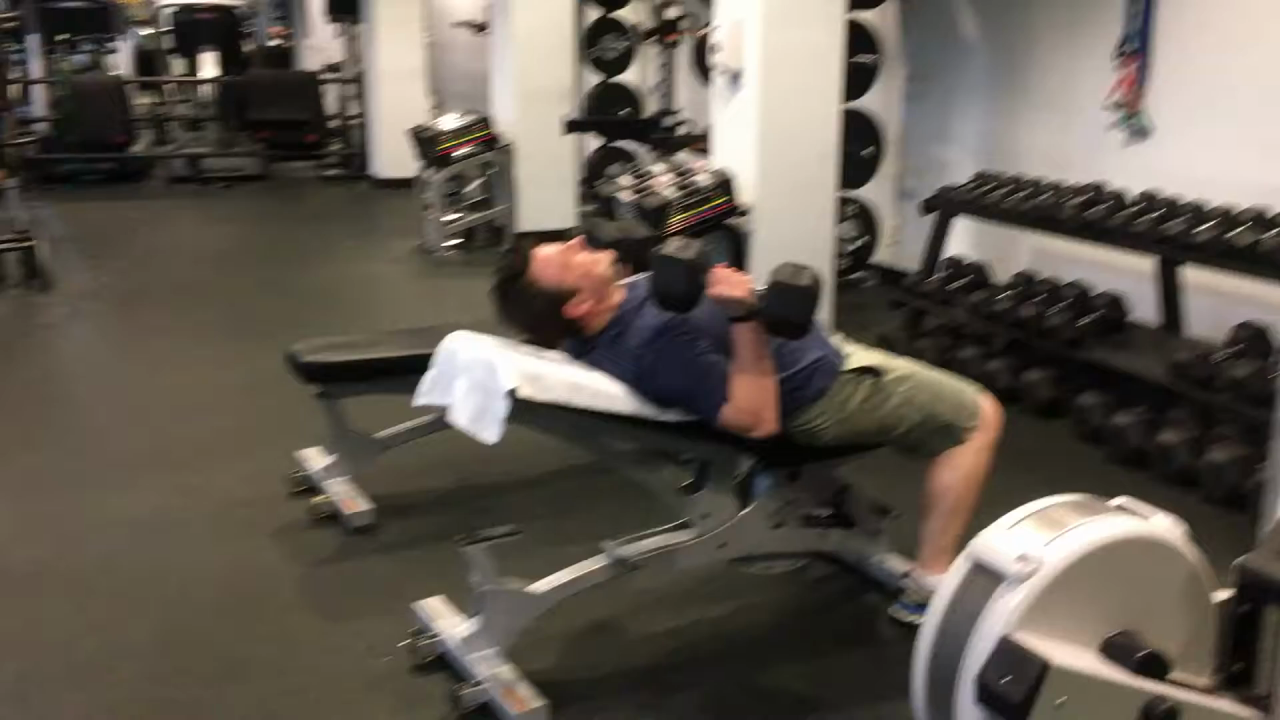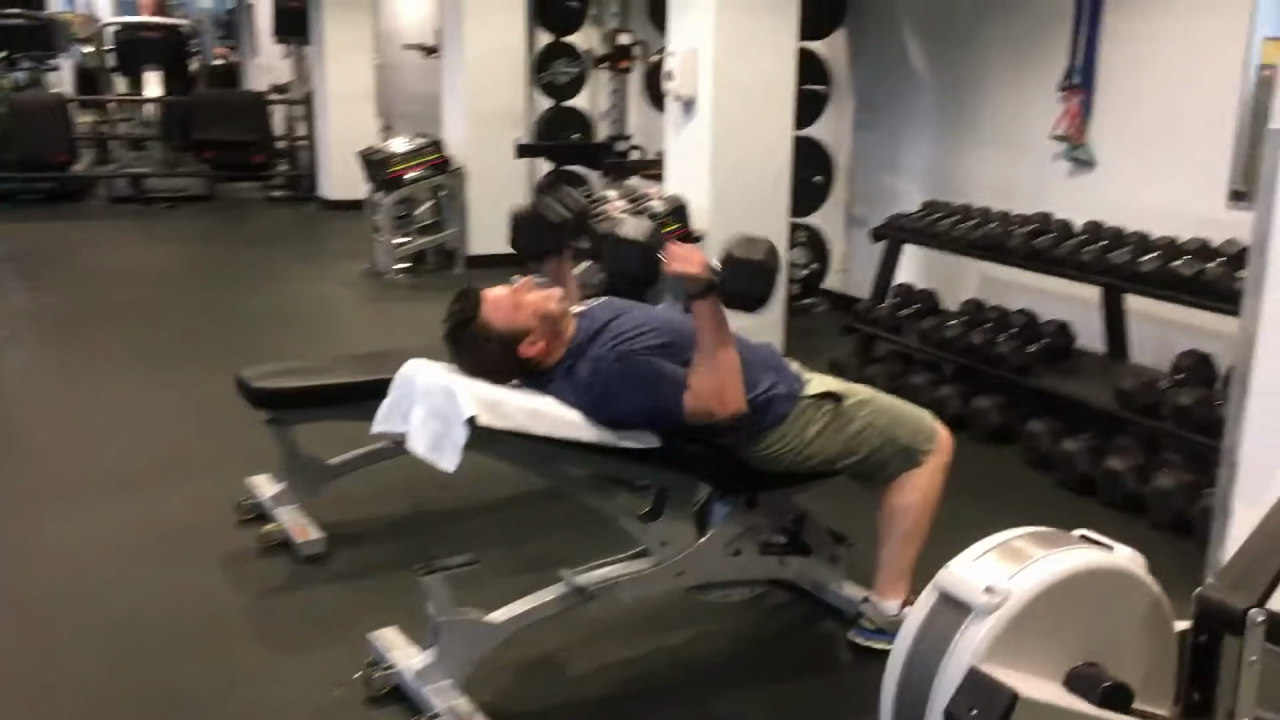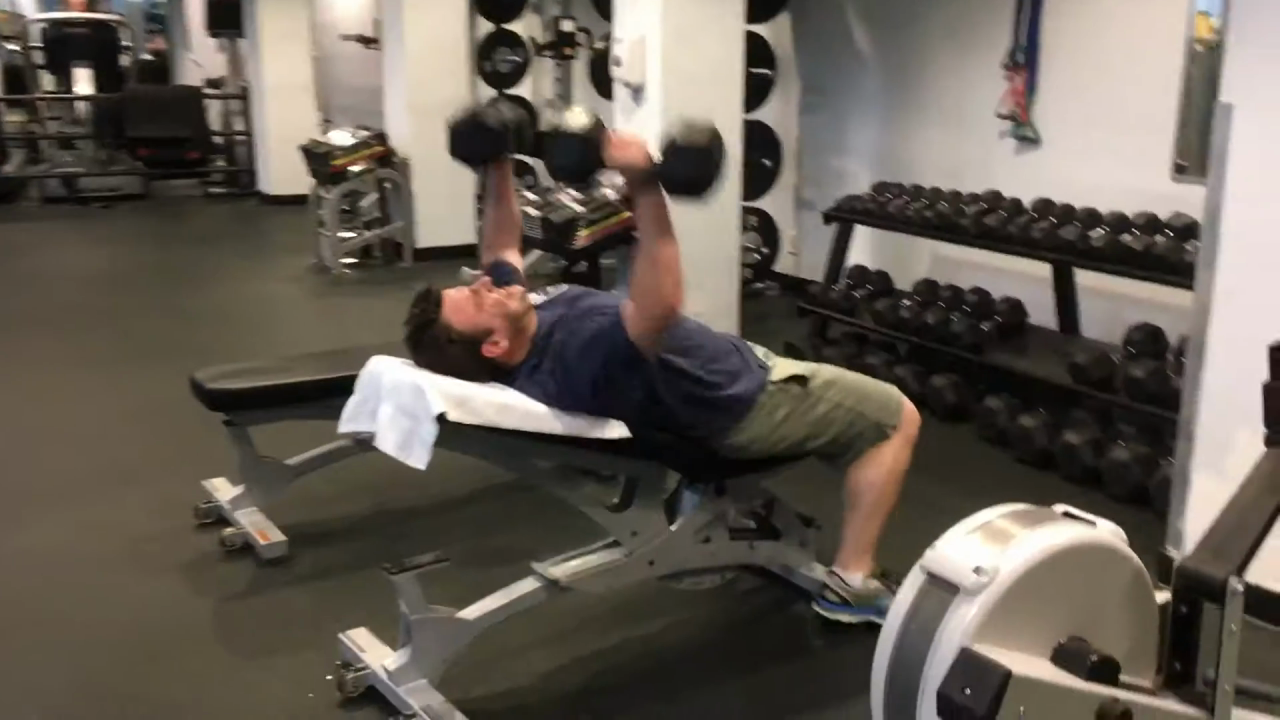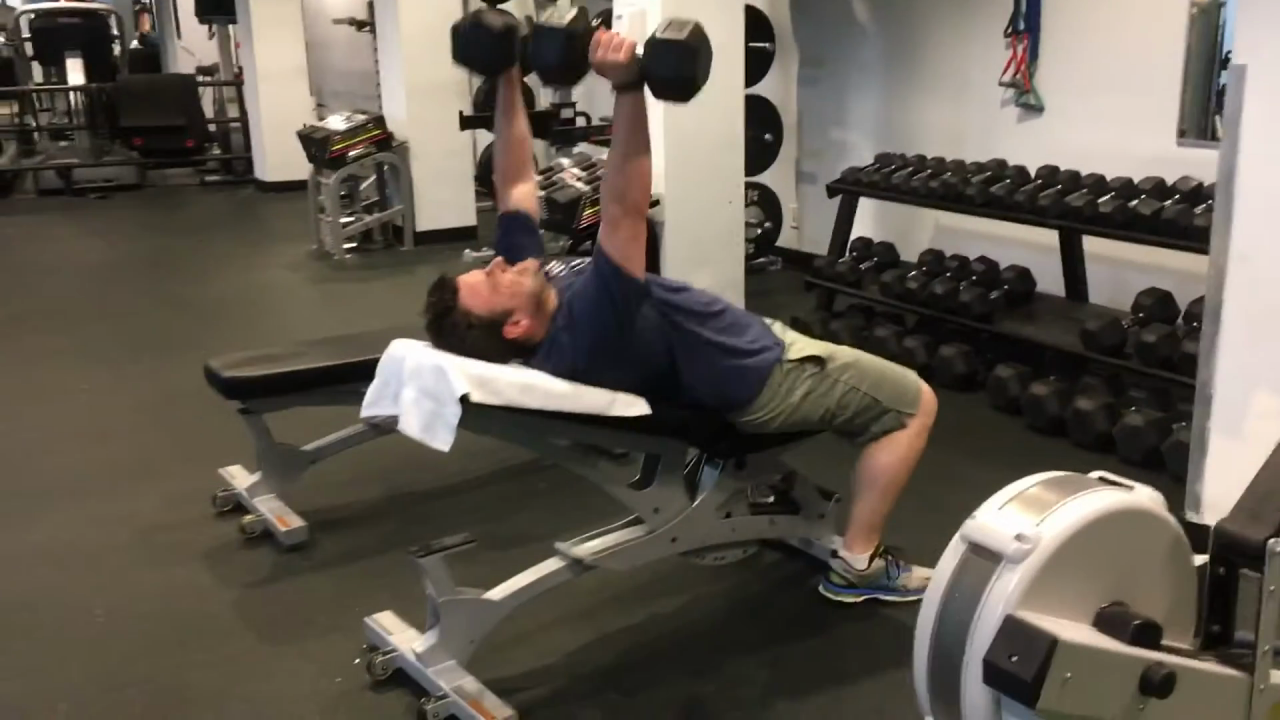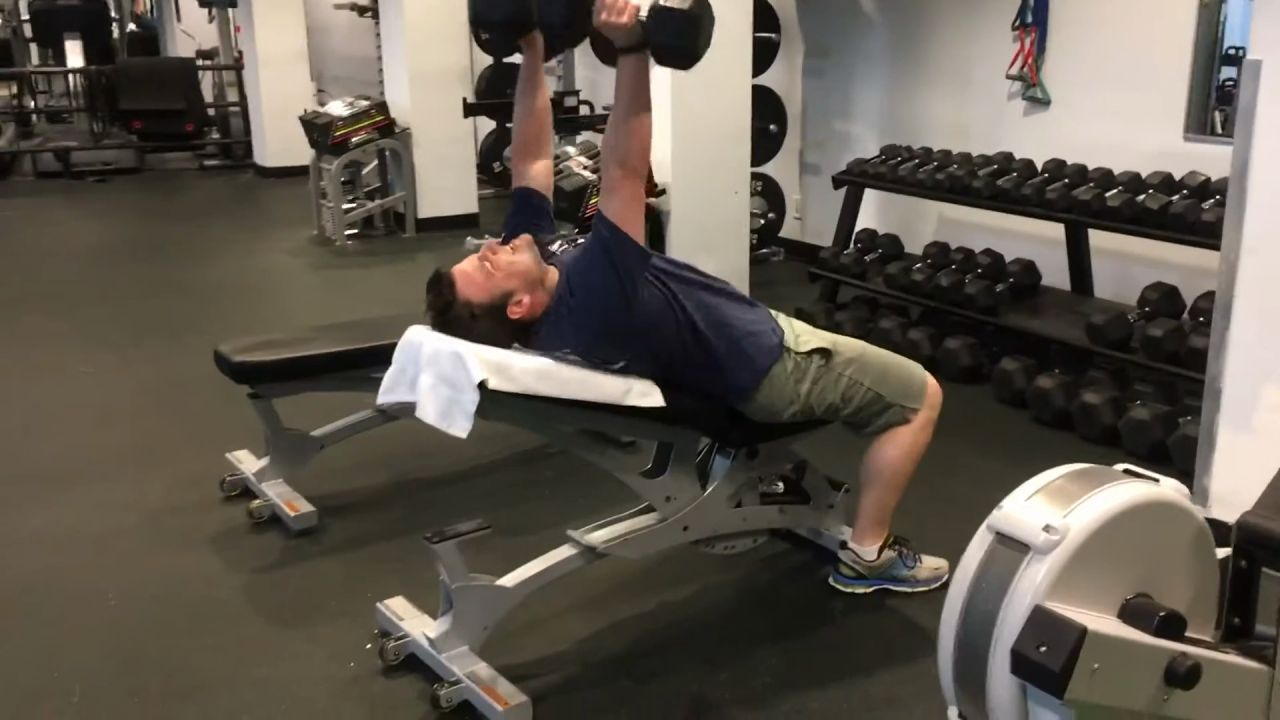
dt=0.2s
person 1, frame 1
left shoulder: (603, 325)
right shoulder: (649, 351)
right elbow: (758, 418)
right wrist: (743, 313)
right hip: (822, 386)
right knee: (979, 417)
right ankle: (930, 587)
person 1, frame 2
left shoulder: (557, 339)
right shoulder: (603, 377)
right elbow: (724, 400)
left wrist: (558, 255)
right wrist: (701, 292)
right hip: (776, 411)
right knee: (930, 442)
right ankle: (885, 613)
person 1, frame 3
left shoulder: (511, 320)
right shoulder: (569, 366)
left elbow: (500, 250)
right elbow: (661, 305)
left wrist: (498, 169)
right wrist: (643, 183)
right hip: (741, 401)
right knee: (897, 417)
right ankle: (850, 585)
person 1, frame 4
left shoulder: (519, 267)
right shoulder: (587, 331)
left elbow: (514, 183)
right elbow: (625, 212)
left wrist: (509, 78)
right wrist: (626, 86)
right hip: (759, 378)
right knee: (914, 402)
right ankle: (857, 564)
person 1, frame 5
left shoulder: (525, 255)
right shoulder: (591, 301)
left elbow: (531, 159)
right elbow: (624, 176)
left wrist: (531, 49)
right wrist: (630, 49)
left hip: (737, 331)
right hip: (764, 366)
right knee: (919, 396)
right ankle: (867, 554)
